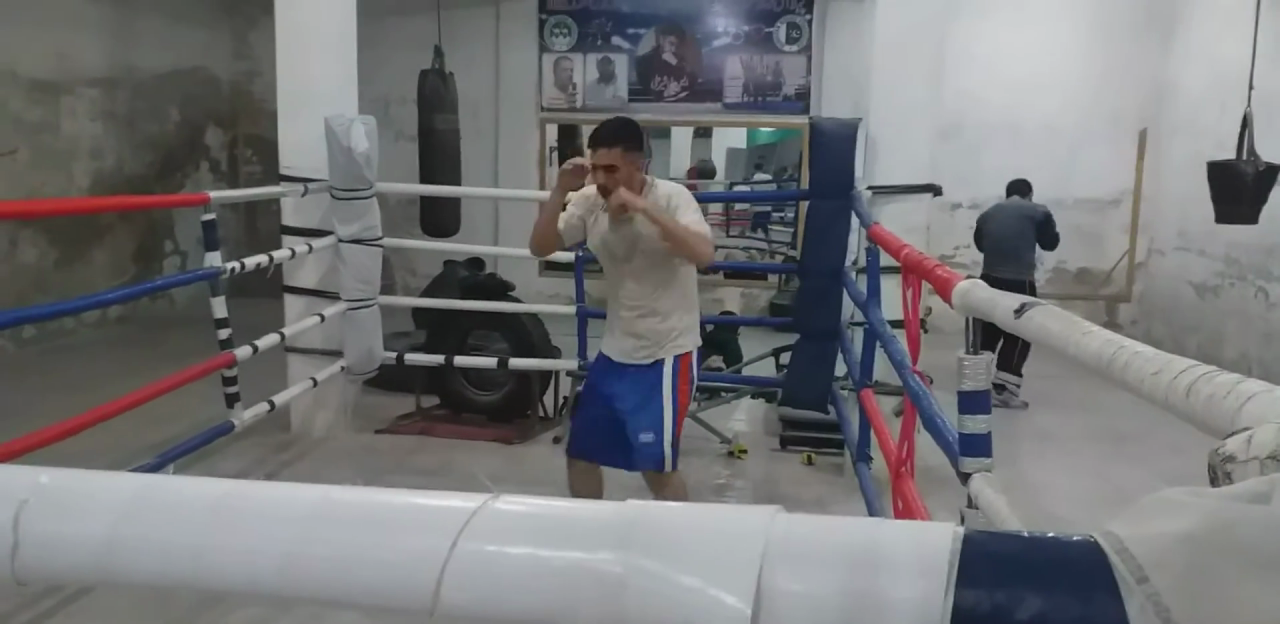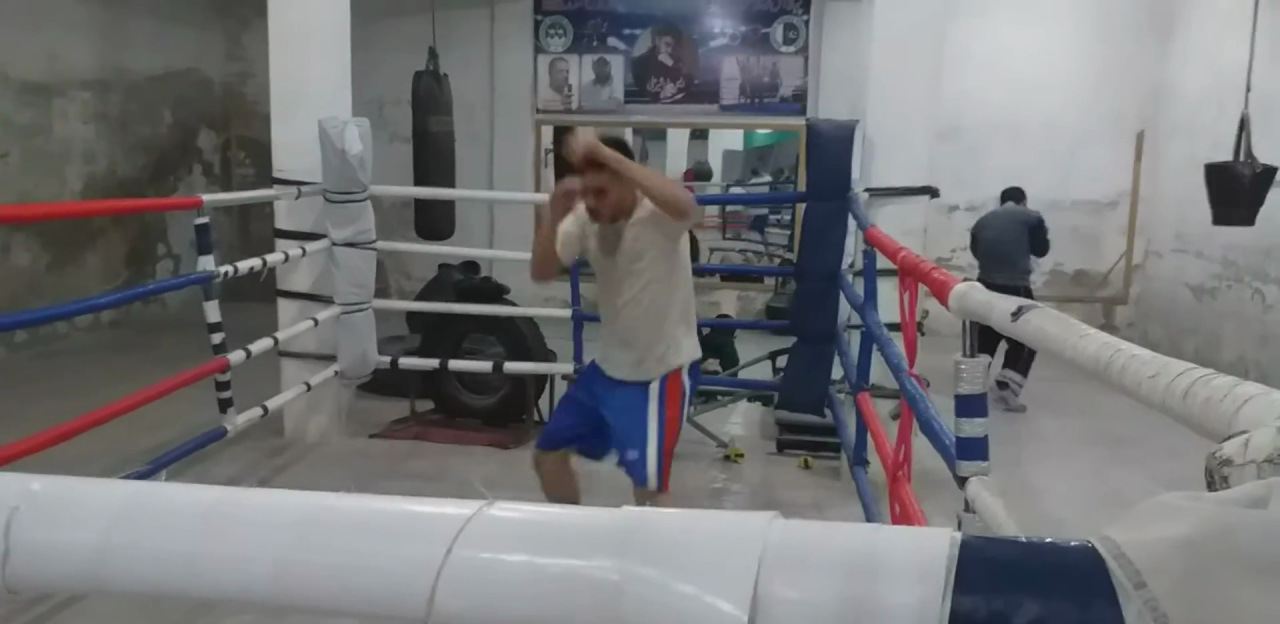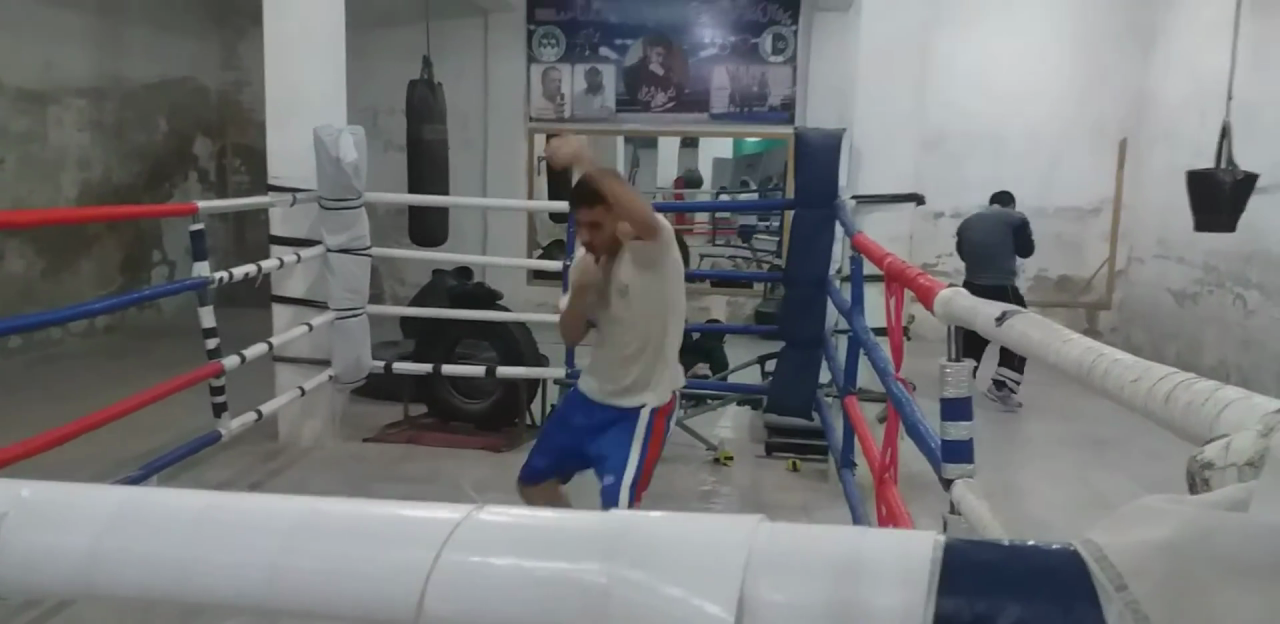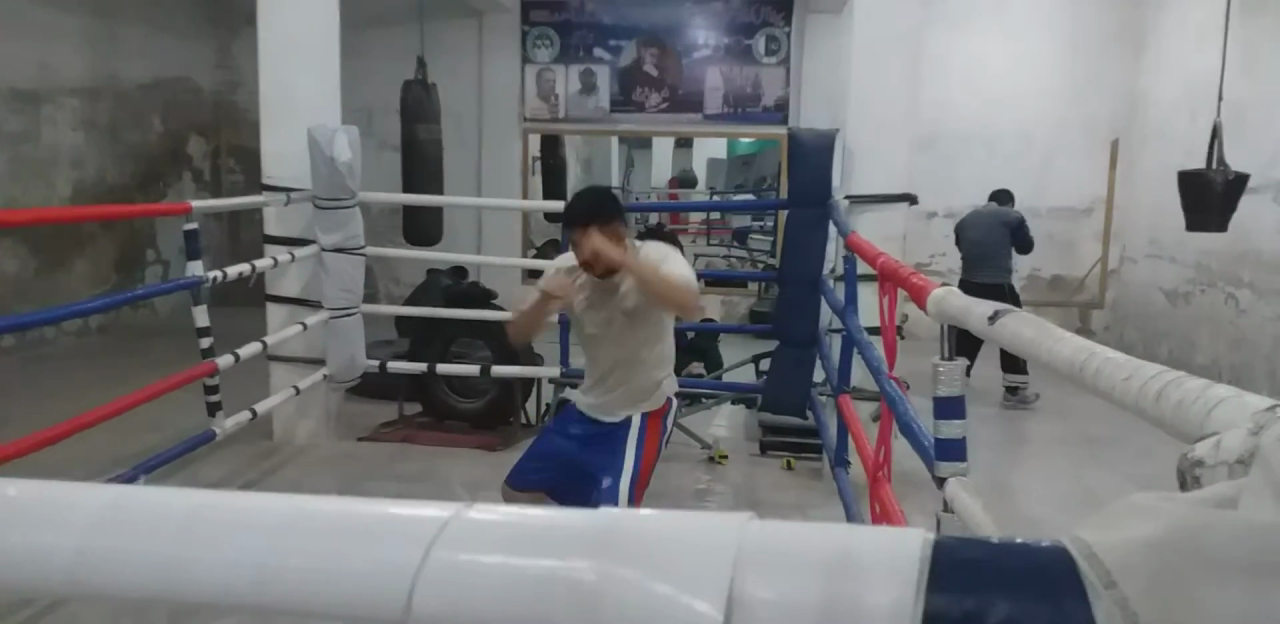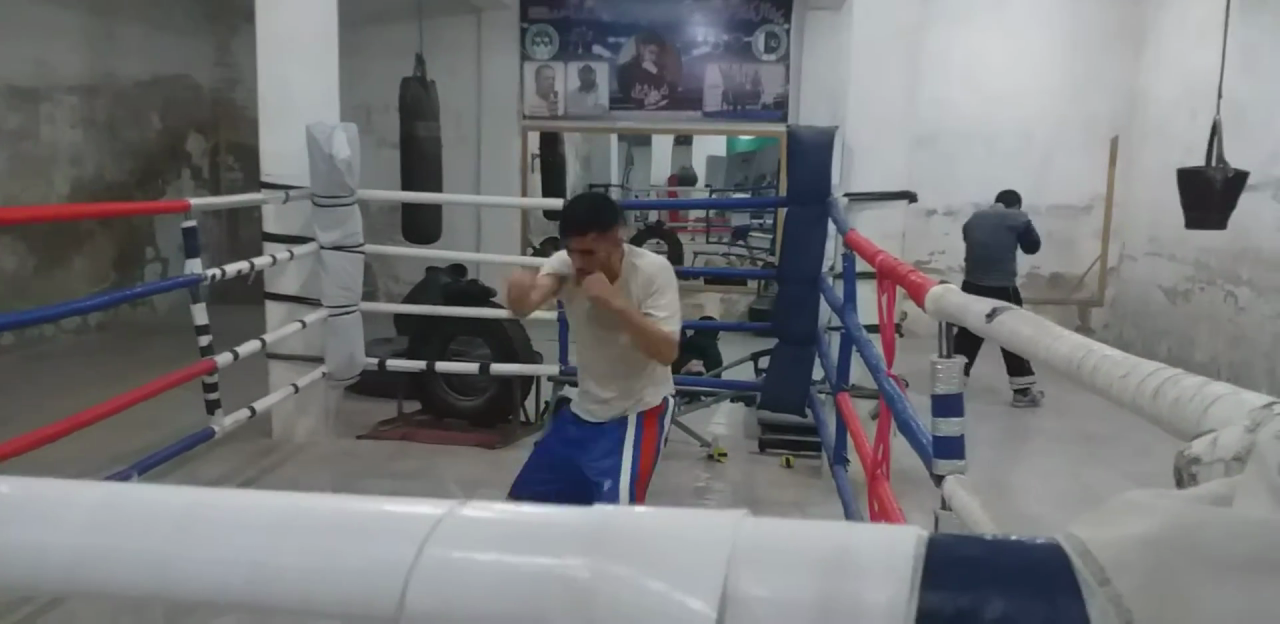
dt=0.1s
person 1, frame 1
left shoulder: (671, 197)
right shoulder: (590, 202)
left elbow: (703, 254)
right elbow: (540, 248)
left wrist: (642, 207)
right wrist: (559, 191)
left hip: (668, 353)
right hip: (615, 353)
left knee: (656, 465)
right knee: (581, 454)
person 1, frame 2
left shoulder: (660, 215)
right shoulder: (586, 218)
left elbow: (684, 205)
right elbow: (542, 273)
left wrist: (606, 156)
right wrist: (551, 216)
left hip: (662, 370)
right hip: (610, 367)
left knee: (643, 485)
right knee: (549, 451)
person 1, frame 3
left shoulder: (652, 241)
right shoulder: (585, 258)
left elbow: (645, 220)
right elbow: (570, 337)
left wrist: (586, 163)
right wrist: (578, 295)
left hip: (646, 399)
right hip: (592, 394)
left knee: (617, 508)
right knee: (532, 481)
person 1, frame 4
left shoulder: (658, 258)
right shoulder: (569, 267)
left elbow: (689, 304)
right elbow: (518, 336)
left wrist: (623, 261)
right wrist: (542, 303)
left hip: (645, 409)
right hip: (590, 406)
left knee: (616, 509)
right knee: (518, 492)
person 1, frame 5
left shoulder: (653, 271)
right shoulder: (564, 266)
left elbow: (666, 353)
right elbow: (520, 305)
left wrist: (616, 304)
right wrist: (522, 290)
left hip: (641, 409)
right hip: (584, 411)
right knee: (523, 502)
person 2, frame 1
left shoulder: (988, 214)
right shoulder: (1038, 213)
left elbow: (980, 244)
right elbow: (1051, 242)
left hip: (990, 279)
right hip: (1018, 283)
left knee: (988, 332)
right knee: (1017, 337)
right ankle: (1002, 390)
person 2, frame 2
left shoulder: (983, 221)
right shoulder: (1030, 217)
right elbow: (1041, 249)
left hip: (986, 285)
right hip: (1015, 287)
left knee: (986, 336)
right ankle: (1005, 386)
person 2, frame 3
left shoulder: (968, 222)
right shoulder: (1015, 219)
right elbow: (1026, 250)
left hip: (972, 287)
right hip: (1001, 288)
left knee: (972, 339)
right ankle: (1001, 387)
person 2, frame 4
left shoulder: (966, 220)
right shoulder: (1011, 217)
right elbow: (1025, 247)
left hip: (968, 284)
right hip: (997, 286)
left knee: (967, 337)
right ankle: (1015, 391)
person 2, frame 5
left shoulder: (973, 220)
right shoulder: (1017, 219)
right elbow: (1032, 246)
left hip: (972, 286)
right hip: (1001, 288)
left knee: (967, 336)
right ankle: (1023, 392)
